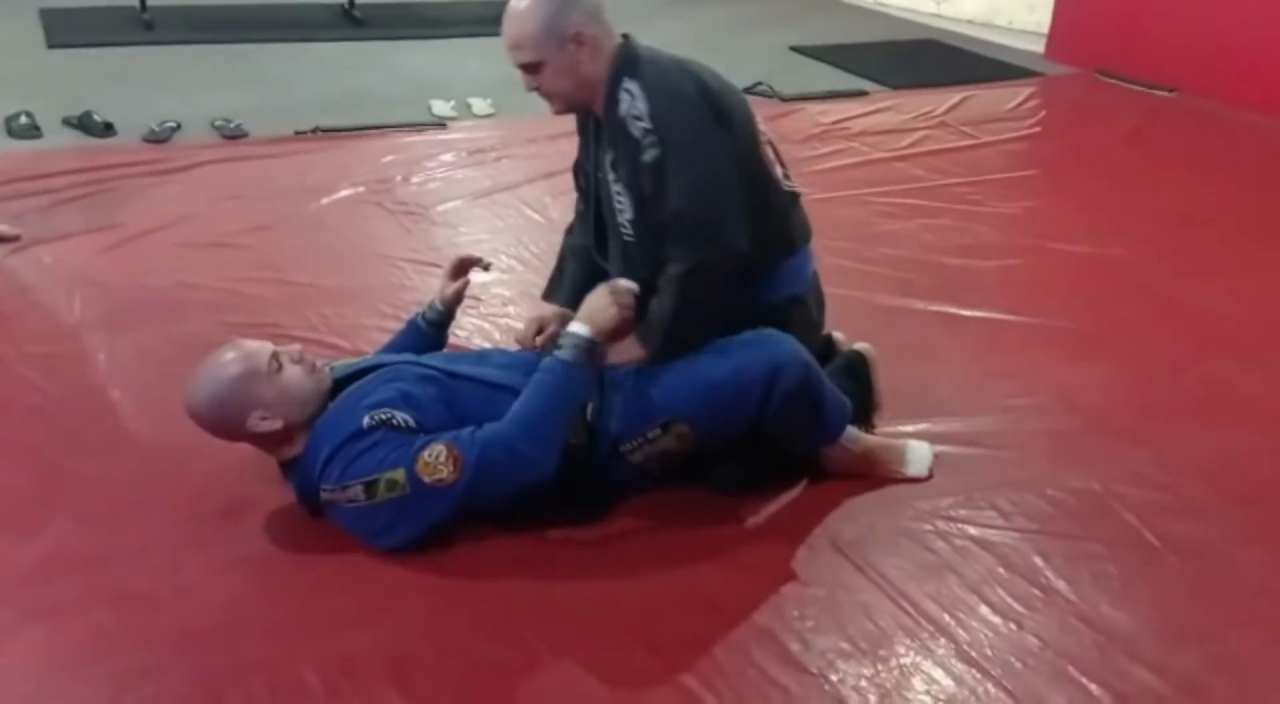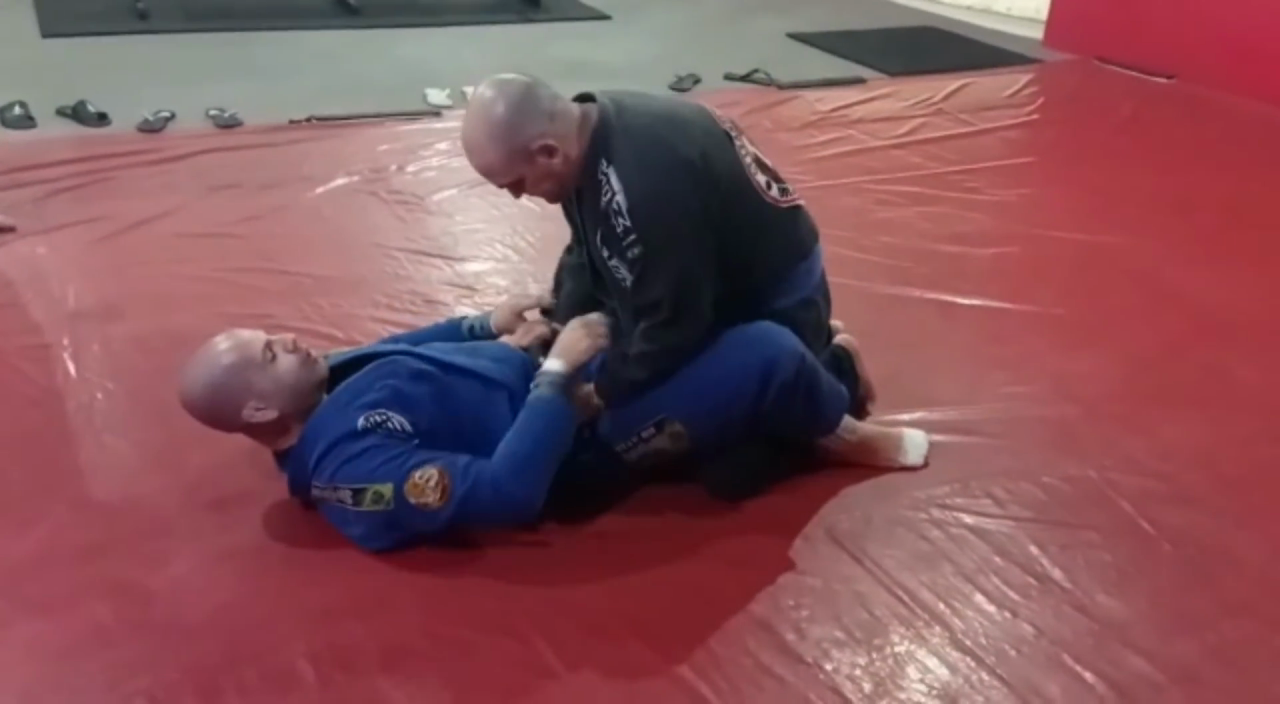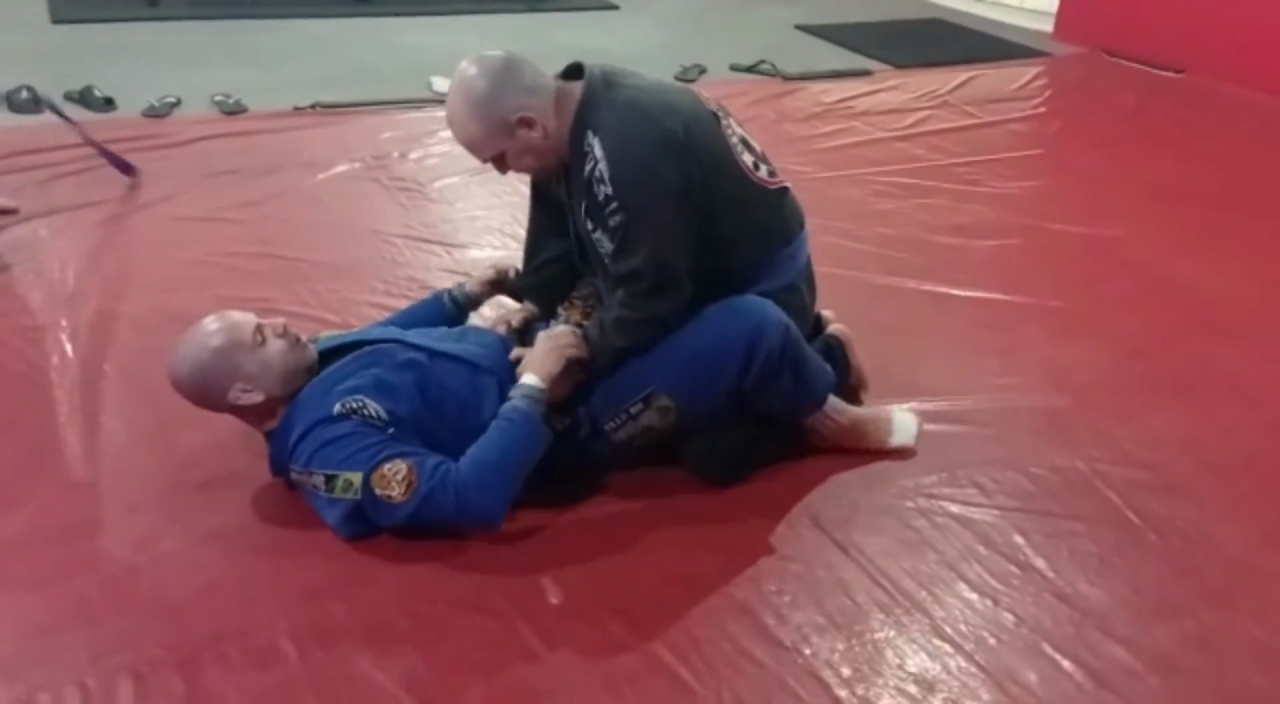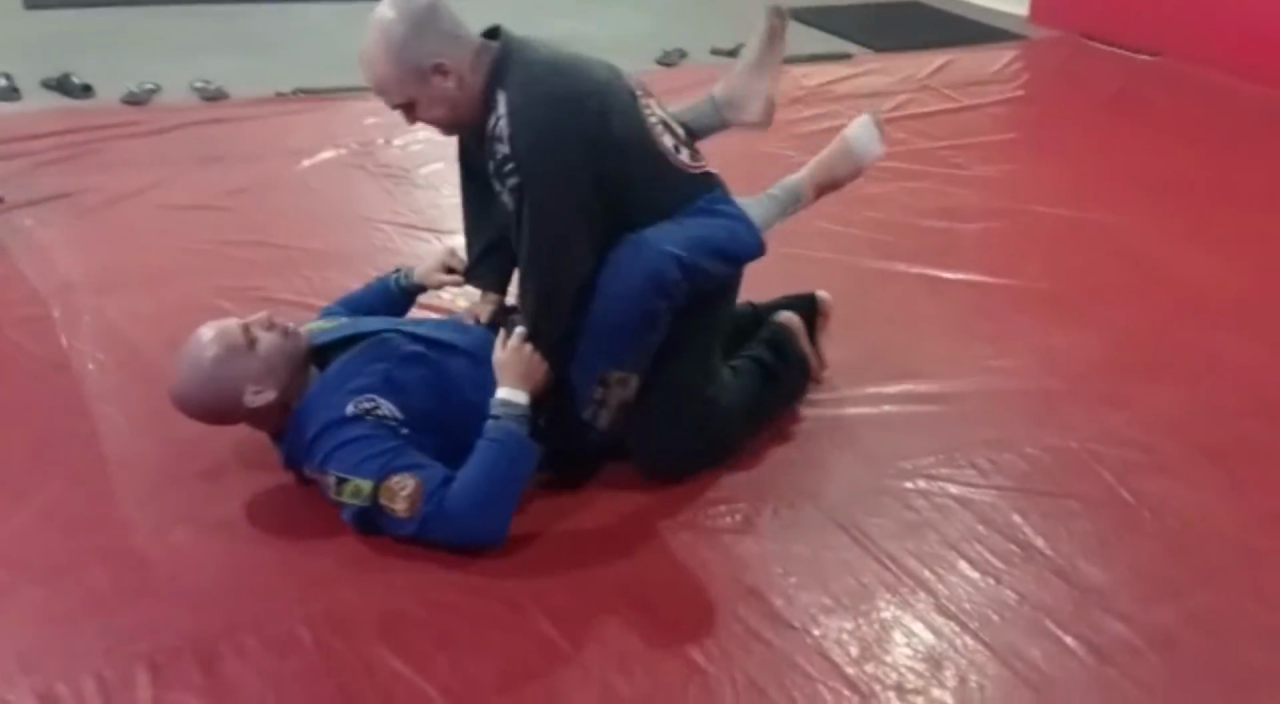
dt=1s
person 1, frame 1
left shoulder: (326, 404)
right shoulder: (360, 467)
right elbow: (518, 456)
left wrist: (438, 309)
right wrist: (584, 334)
left hip: (556, 369)
right hip: (596, 437)
right knee: (773, 360)
right ankle: (845, 450)
person 1, frame 2
left shoulder: (326, 389)
right shoulder: (351, 464)
left elbow: (402, 353)
right elbow: (508, 491)
left wrist: (487, 325)
right wrist: (560, 370)
left hip: (551, 382)
right hip: (585, 437)
right knee: (767, 355)
left ankle: (807, 349)
right ankle: (844, 437)
person 1, frame 3
left shoulder: (315, 367)
right shoulder: (329, 445)
left elbow: (391, 337)
right elbow: (469, 497)
left wrist: (464, 296)
right wrist: (534, 385)
left hip: (534, 353)
right hip: (570, 422)
right knee: (749, 328)
left ankle: (796, 362)
right ankle: (837, 420)
person 1, frame 4
left shoulder: (308, 353)
right shoulder: (343, 437)
left elbow: (340, 315)
right elbow: (469, 520)
left wrist: (408, 279)
right wrist: (512, 399)
left hip: (513, 347)
right knee: (644, 264)
left ankle: (767, 324)
right ankle: (806, 183)
person 2, frame 1
left shoulder: (663, 106)
right shoulder: (606, 101)
left elbow: (708, 246)
right elbow: (595, 215)
left wrist: (650, 339)
right wrist: (563, 302)
left hip: (757, 304)
right hip: (693, 298)
person 2, frame 2
left shoulder: (647, 181)
right shoulder: (592, 128)
left elbow: (672, 322)
right elbow: (589, 249)
left wrist: (599, 393)
right wrist: (558, 326)
left hip: (772, 298)
right hip: (712, 286)
left knee: (730, 469)
left ankle: (833, 377)
right ankle: (807, 354)
person 2, frame 3
left shoulder: (632, 147)
right shoulder: (576, 103)
left elbow: (650, 295)
right elbow: (558, 220)
right wrist: (534, 303)
left hip: (759, 277)
right hip: (699, 262)
left knee: (716, 453)
person 2, frame 4
left shoulder: (538, 113)
right shoulder: (498, 80)
left elbow: (557, 257)
right elbow: (491, 200)
right wrist: (490, 288)
right hip: (622, 240)
